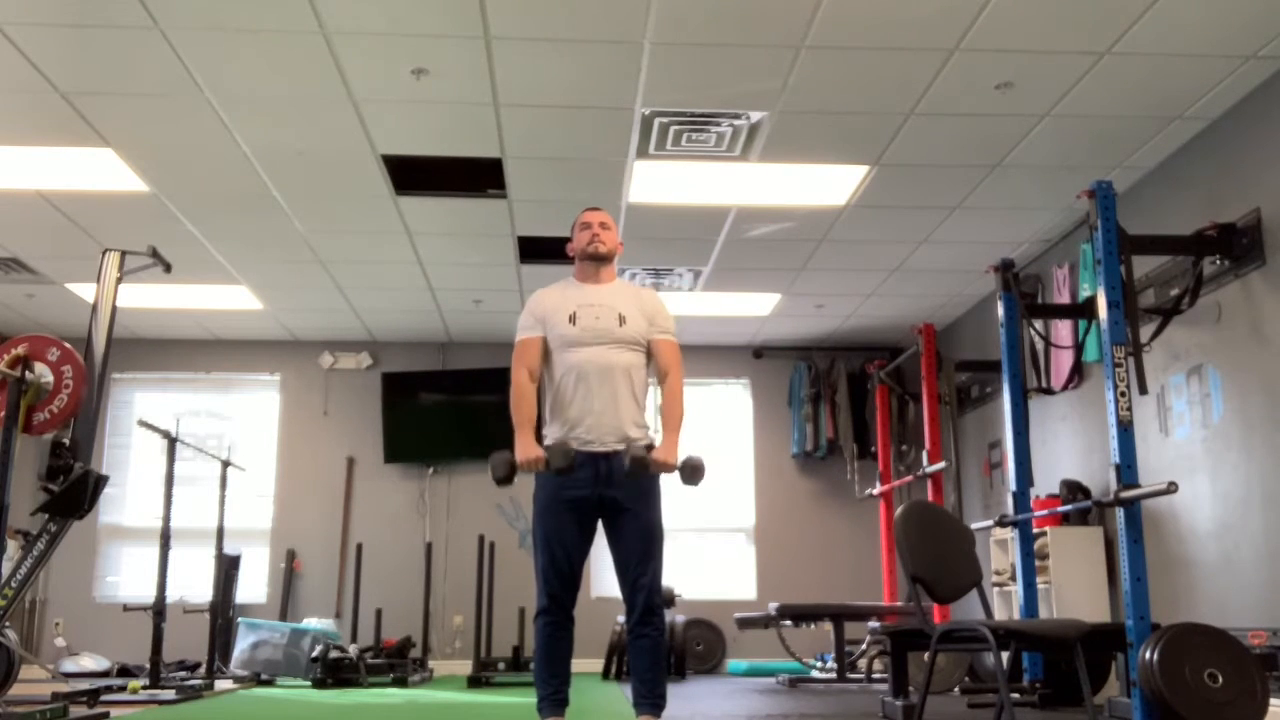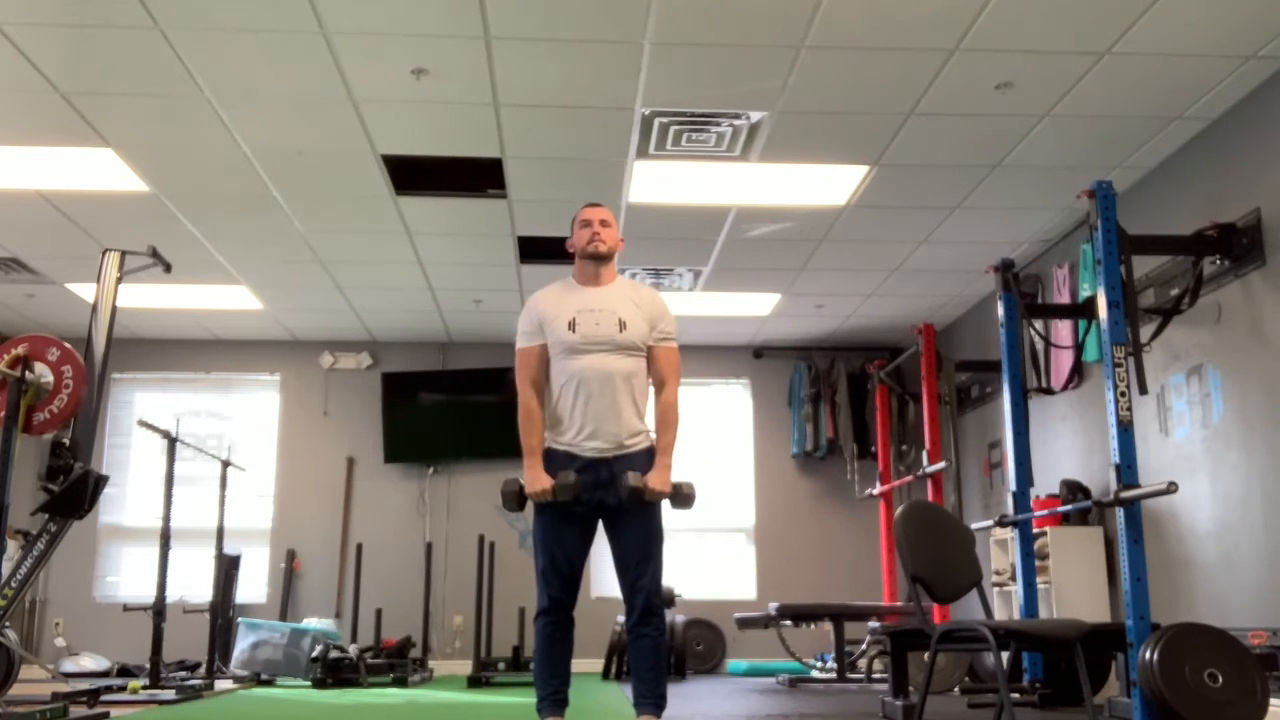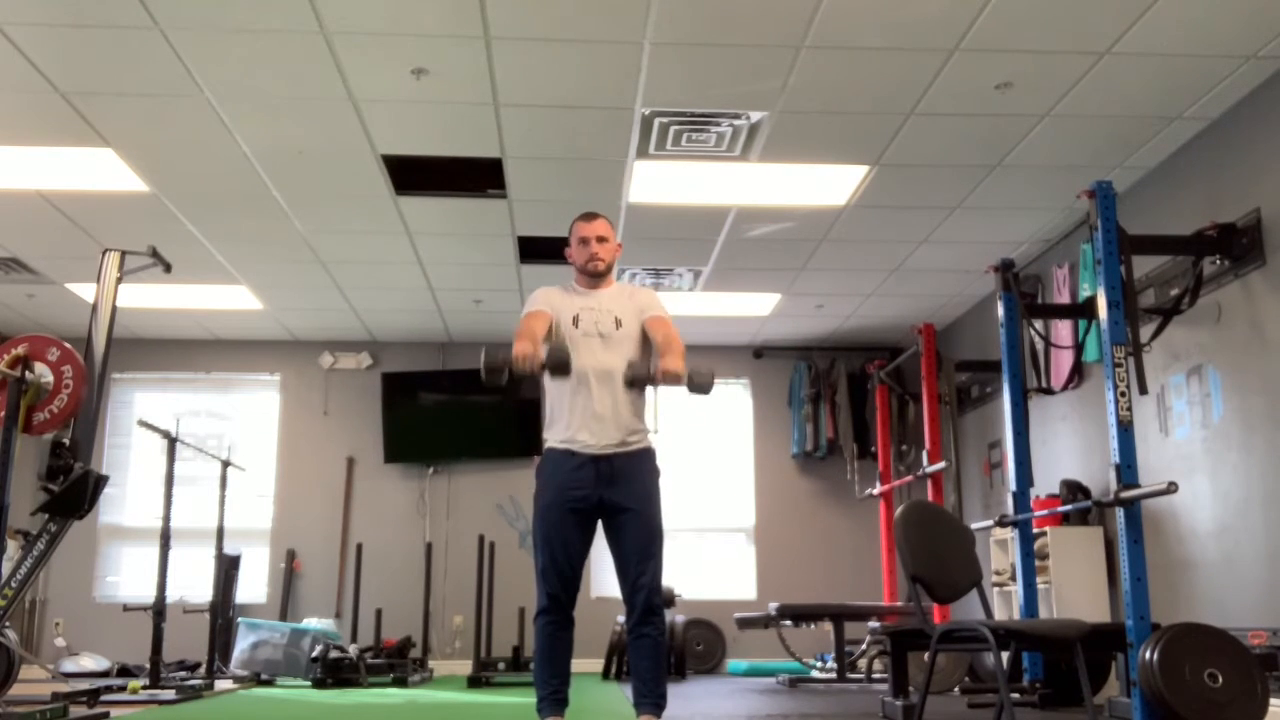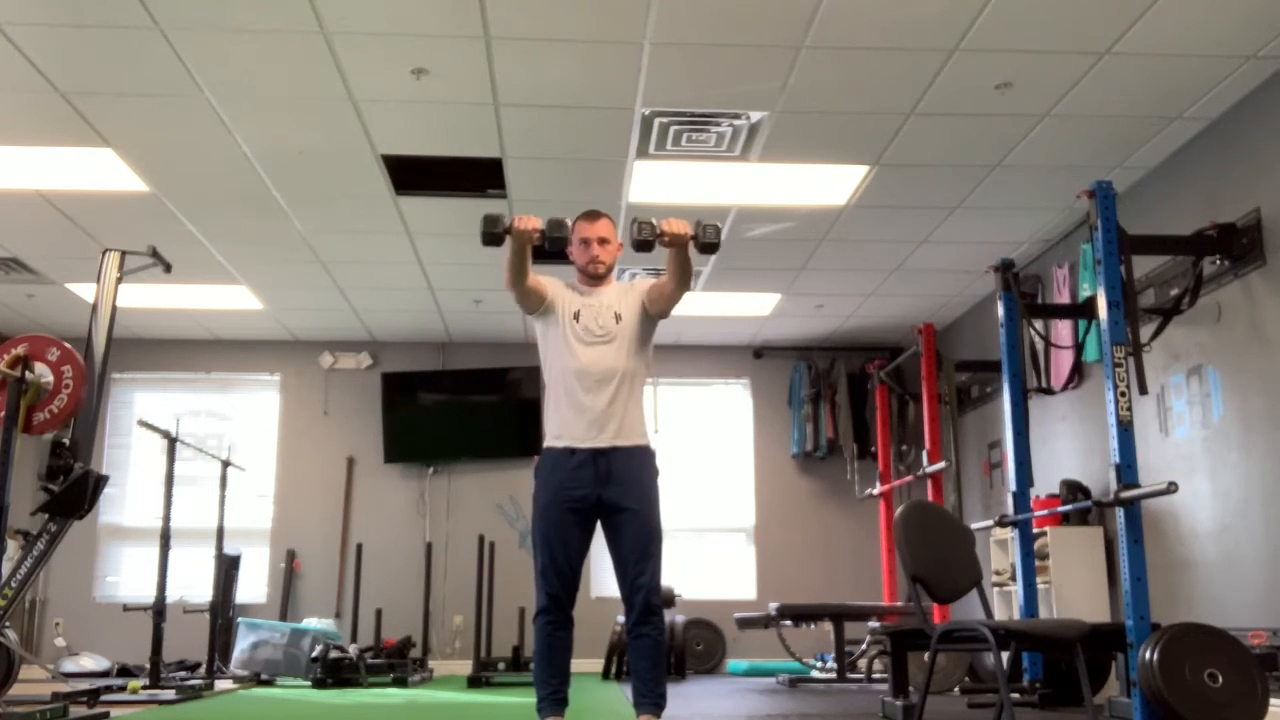
dt=0.4s
person 1, frame 1
left shoulder: (646, 302)
right shoulder: (545, 303)
left elbow: (670, 374)
right elbow: (524, 375)
left wrist: (669, 439)
right wrist: (524, 438)
left hip: (632, 462)
right hip: (563, 464)
left knee: (644, 597)
right knee: (555, 598)
person 1, frame 2
left shoulder: (648, 303)
right shoulder: (543, 305)
left elbow: (667, 388)
right elbow: (528, 391)
left wrist: (662, 464)
right wrist: (533, 465)
left hip: (633, 465)
right hip: (564, 466)
left knee: (644, 599)
right knee: (555, 600)
person 1, frame 3
left shoulder: (640, 299)
right shoulder: (551, 300)
left elbow: (664, 334)
right elbow: (531, 329)
left wrist: (674, 359)
right wrist: (524, 347)
left hip: (631, 463)
right hip: (565, 464)
left knee: (644, 597)
right knee: (555, 598)
person 1, frame 4
left shoulder: (639, 298)
right shoulder: (550, 298)
left elbow: (677, 285)
right elbow: (517, 281)
left wrist: (678, 250)
right wrist: (521, 245)
left hip: (630, 461)
right hip: (563, 462)
left knee: (643, 596)
right knee: (554, 598)
